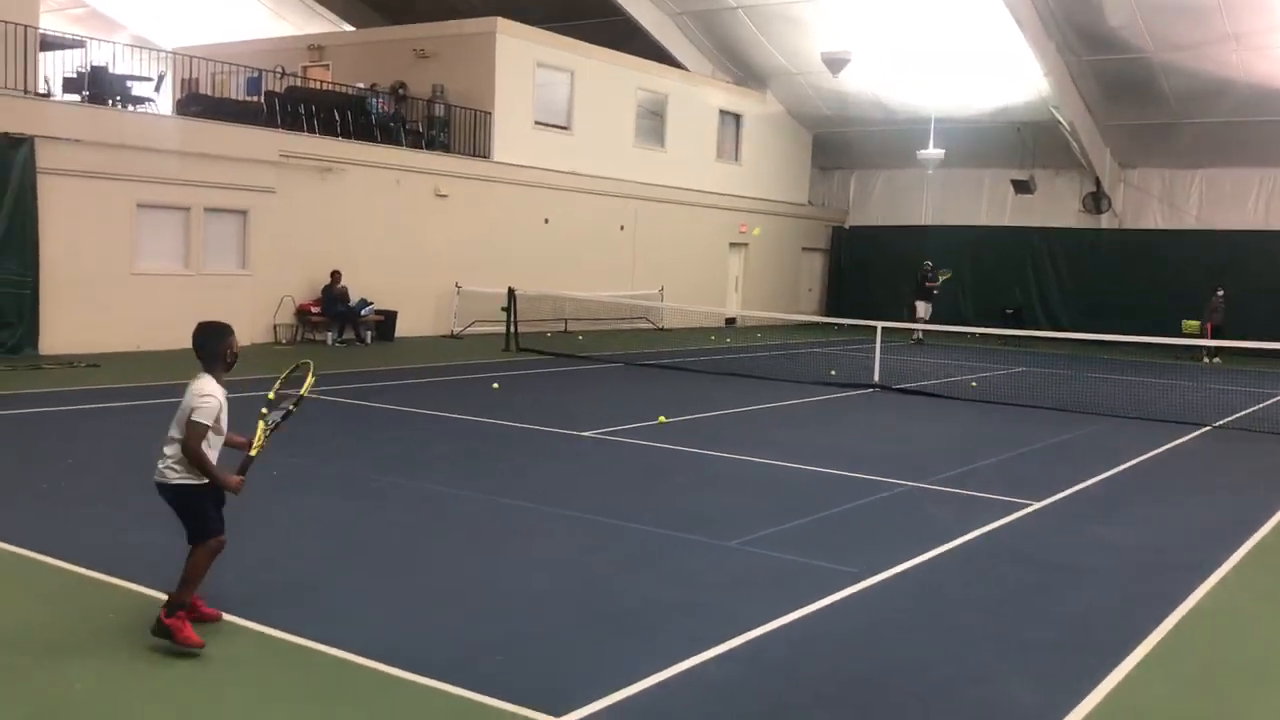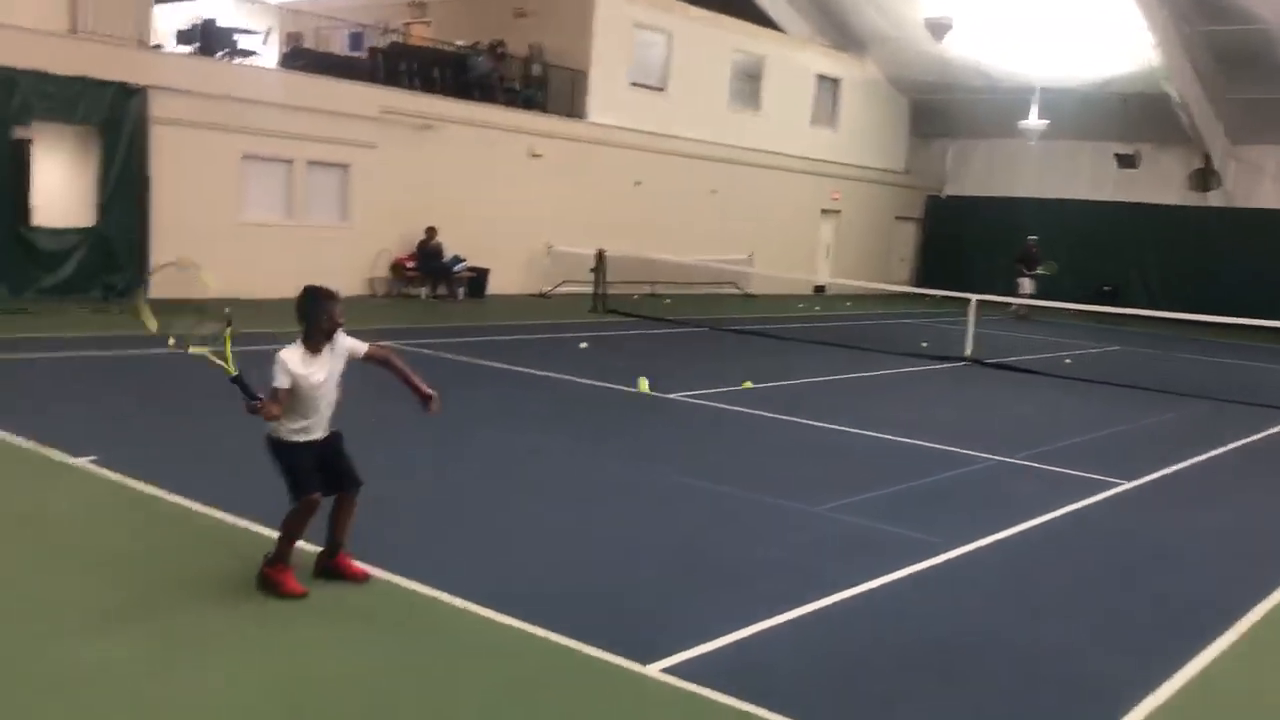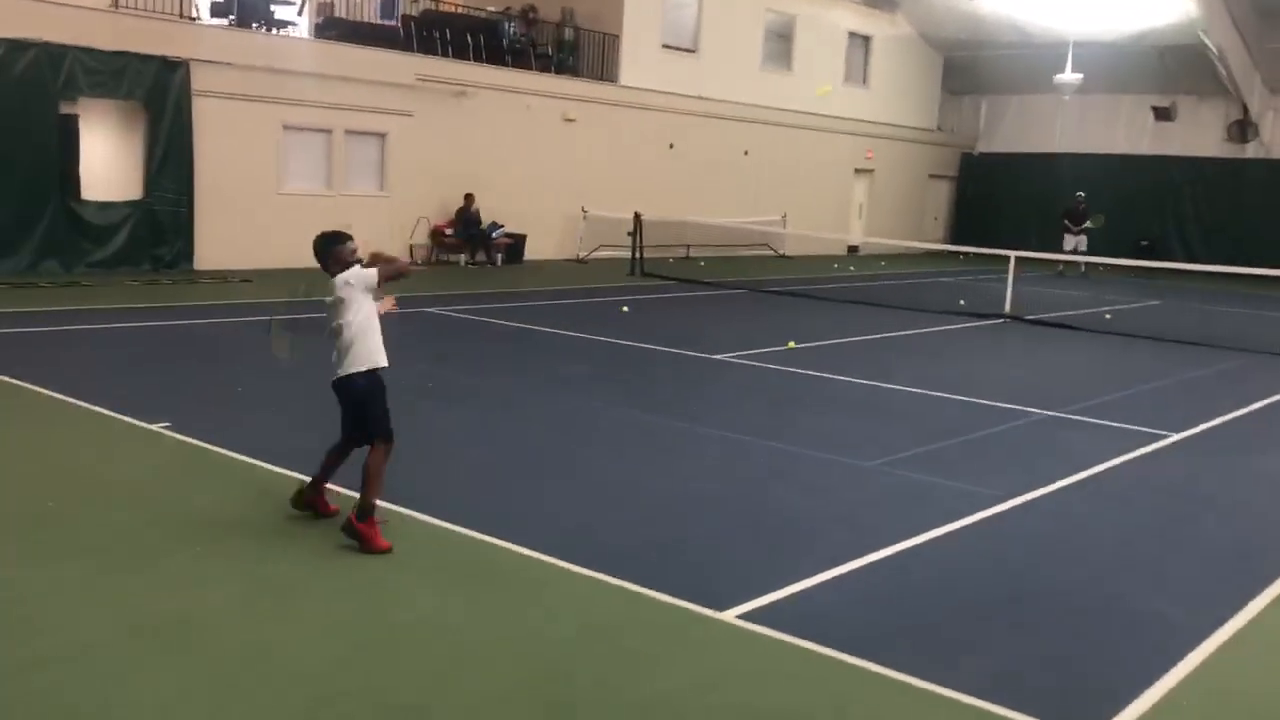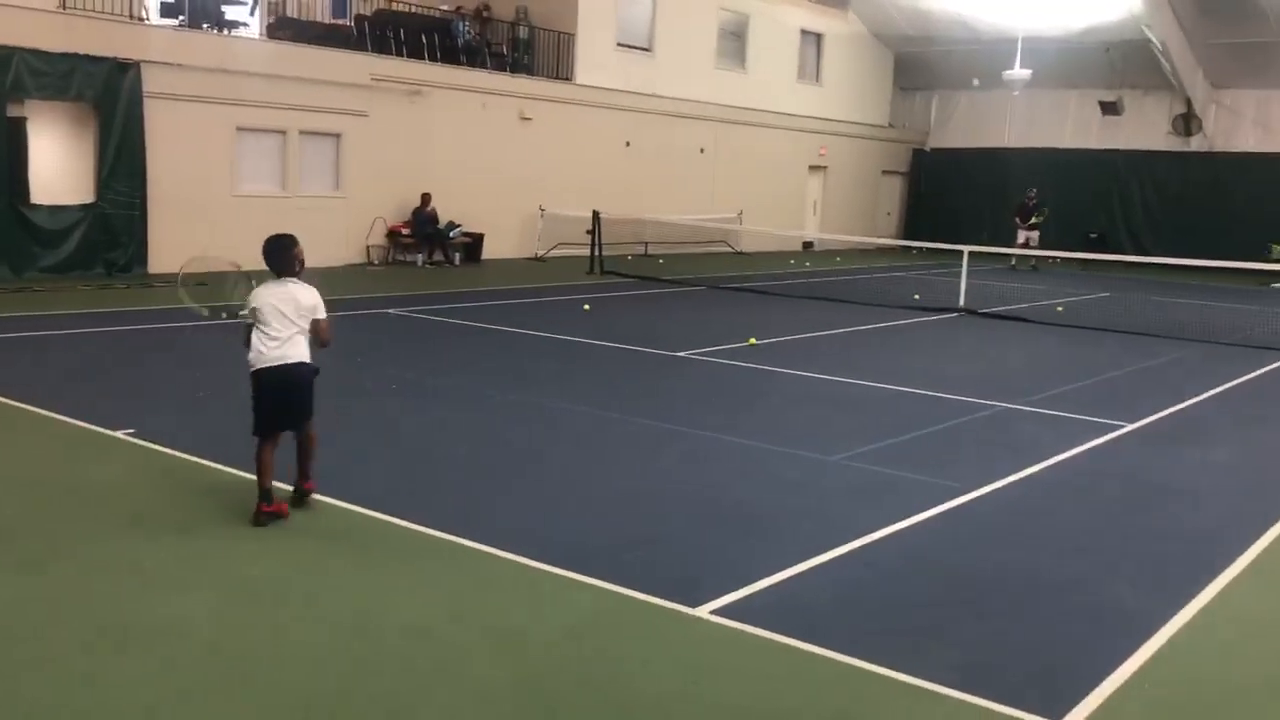
dt=0.5s
person 1, frame 1
left shoulder: (209, 386)
right shoulder: (208, 395)
right elbow: (191, 448)
left wrist: (238, 442)
right wrist: (222, 480)
left hip: (197, 478)
right hip: (181, 479)
left knee: (208, 539)
right knee: (212, 541)
left ankle: (186, 599)
right ankle: (173, 616)
person 1, frame 2
left shoulder: (340, 344)
right shoulder: (287, 359)
left elbow: (385, 357)
right elbow: (277, 408)
left wrist: (419, 388)
right wrist: (265, 409)
left hip: (323, 435)
right hip: (290, 439)
left knee: (349, 487)
right knee: (310, 498)
left ankle: (332, 557)
right ankle: (275, 567)
person 1, frame 3
left shoulder: (343, 293)
right shoulder: (354, 278)
right elbow: (401, 267)
left wrist: (377, 308)
right wrist: (377, 259)
left hip: (350, 376)
right hip: (362, 376)
left knee: (352, 439)
right knee: (381, 443)
left ankle: (312, 493)
right ankle: (363, 520)
person 1, frame 4
left shoulder: (257, 295)
right shoulder: (309, 294)
left elbow: (248, 335)
right elbow: (324, 339)
left hip: (263, 370)
right hip: (297, 367)
left knee: (269, 436)
right knee: (304, 425)
left ankle: (266, 503)
right ankle: (303, 483)
